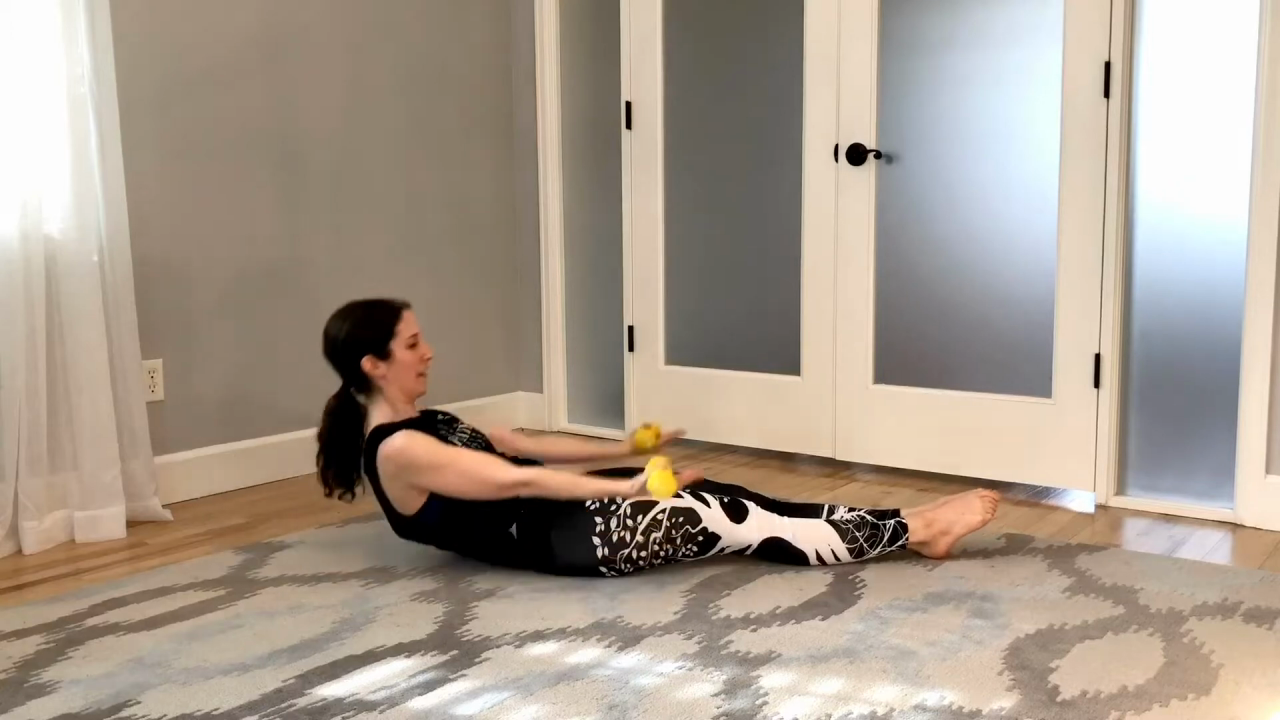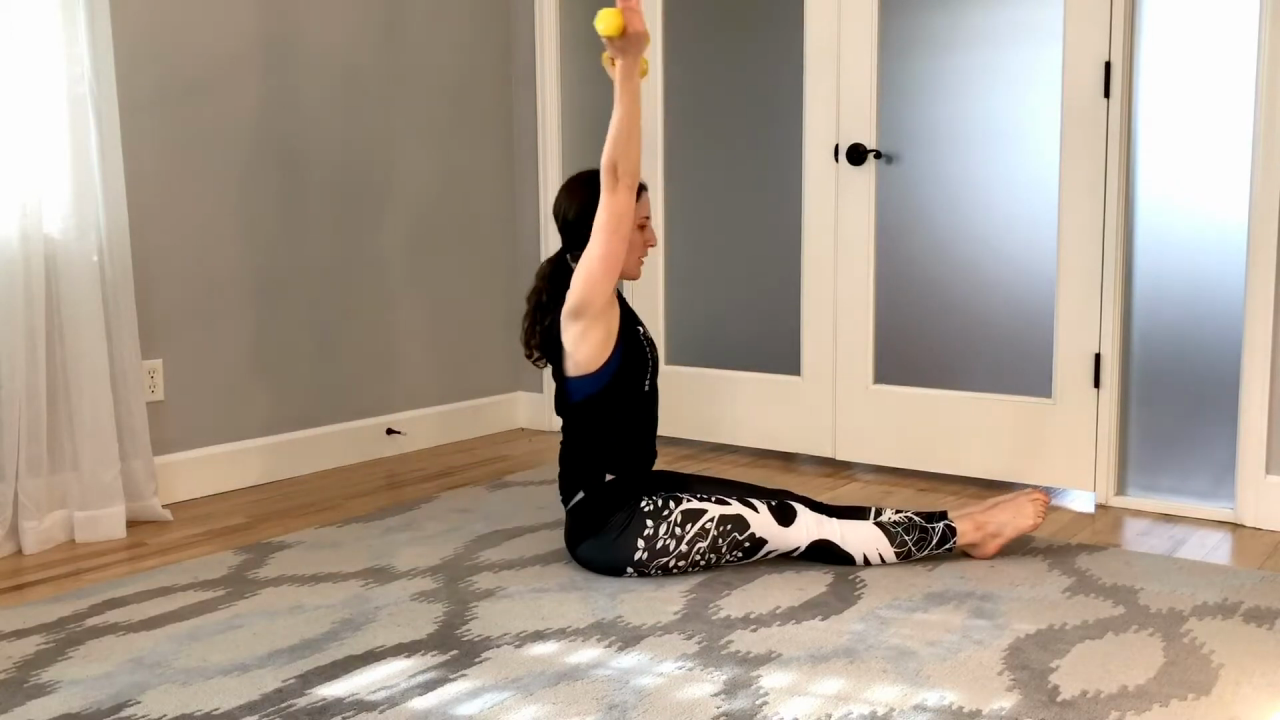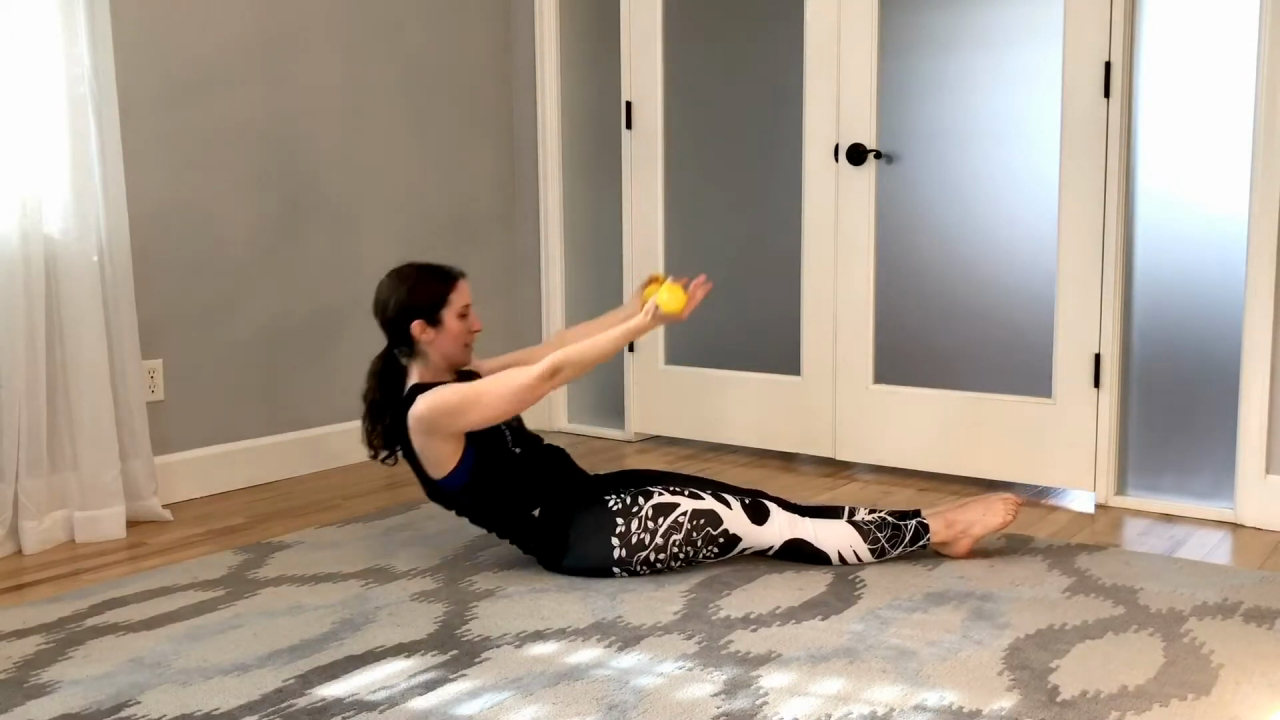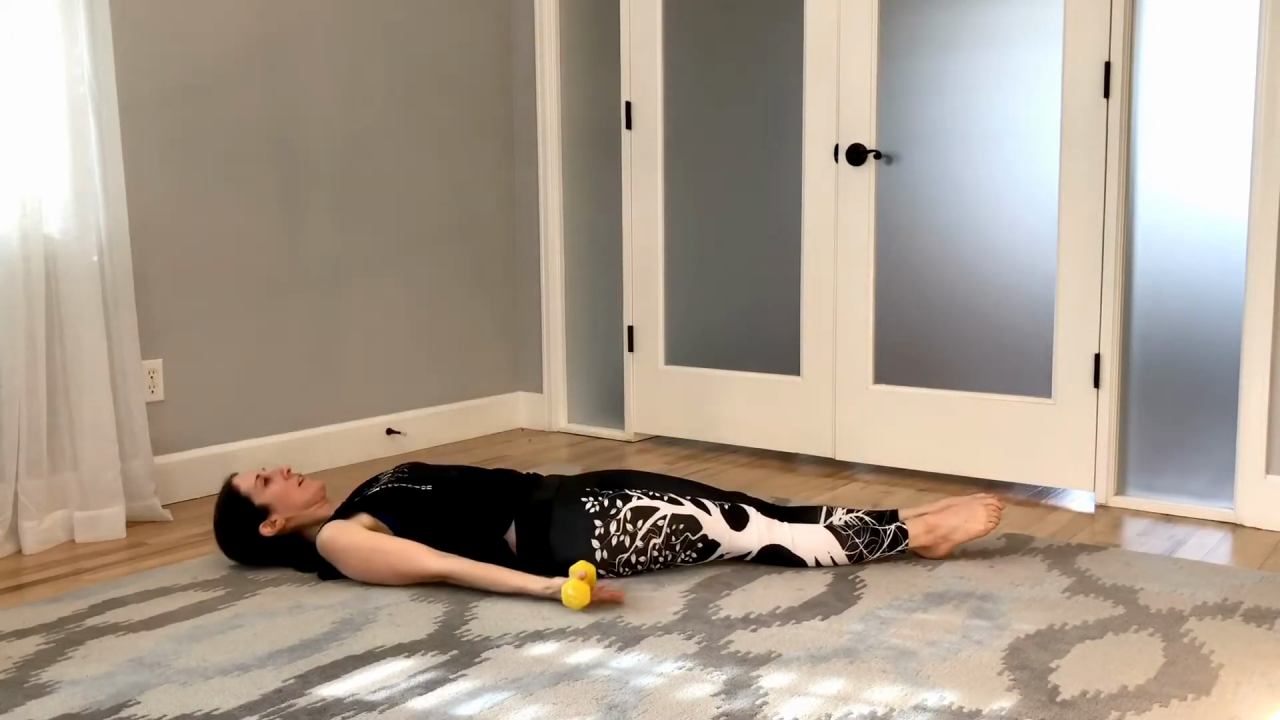
dt=1s
person 1, frame 1
left shoulder: (422, 423)
right shoulder: (397, 451)
left elbow: (518, 446)
right elbow: (526, 479)
left wrist: (625, 463)
right wrist: (627, 486)
left hip: (563, 514)
right hip: (559, 539)
left knee: (736, 505)
right knee: (737, 524)
left ankle: (902, 525)
right ankle: (910, 532)
person 1, frame 2
left shoulder: (599, 306)
right shoulder: (586, 305)
left elbow: (616, 189)
right elbow: (616, 188)
left wrist: (626, 74)
right wrist: (627, 71)
left hip: (631, 500)
right hip: (611, 527)
left knee: (794, 510)
right knee: (788, 527)
left ankle: (954, 525)
right ankle: (962, 532)
person 1, frame 3
left shoulder: (453, 382)
right shoulder: (431, 410)
left elbow: (549, 352)
right elbow: (550, 372)
left wrist: (632, 312)
right wrist: (648, 320)
left hip: (592, 500)
right hip: (578, 534)
left knee: (760, 506)
right knee: (758, 524)
left ankle: (926, 525)
right ankle: (931, 530)
person 1, frame 4
left shoulder: (368, 500)
right shoulder: (339, 540)
right elbow: (439, 563)
right wrist: (543, 585)
left hip: (550, 496)
right hip: (555, 530)
left knee: (732, 507)
right knee: (727, 528)
left ankle: (898, 522)
right ankle: (907, 535)
